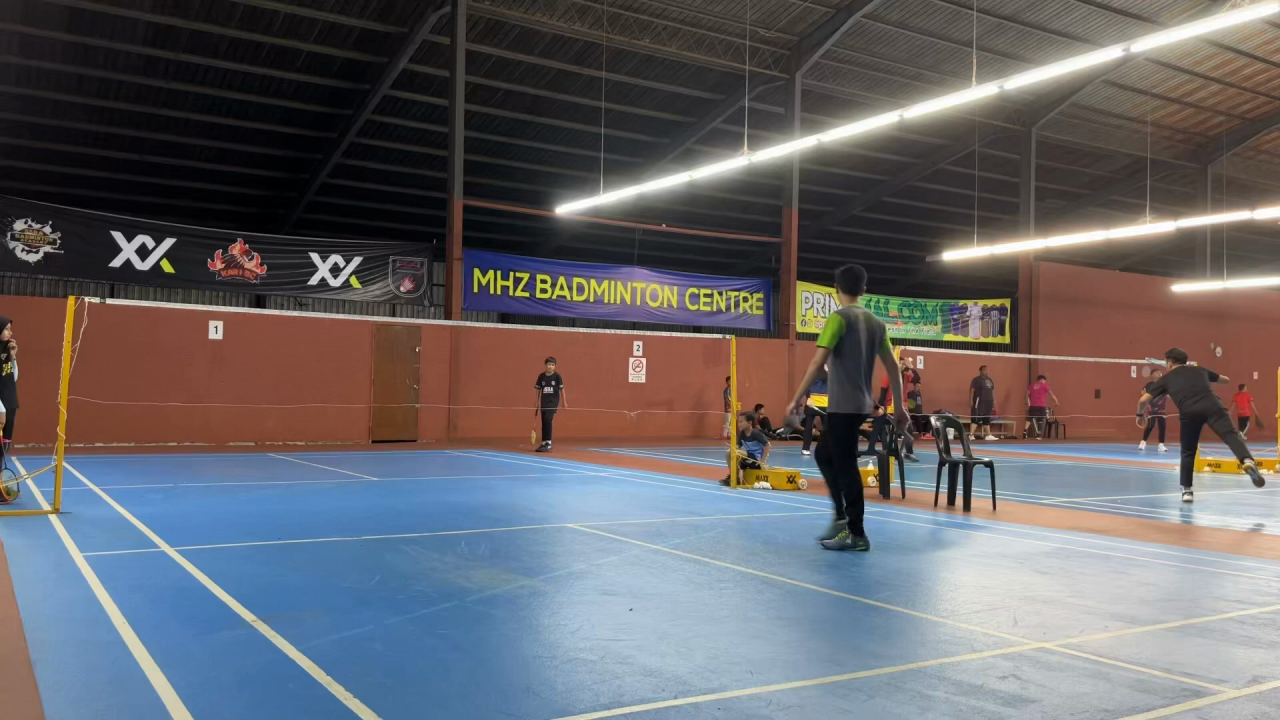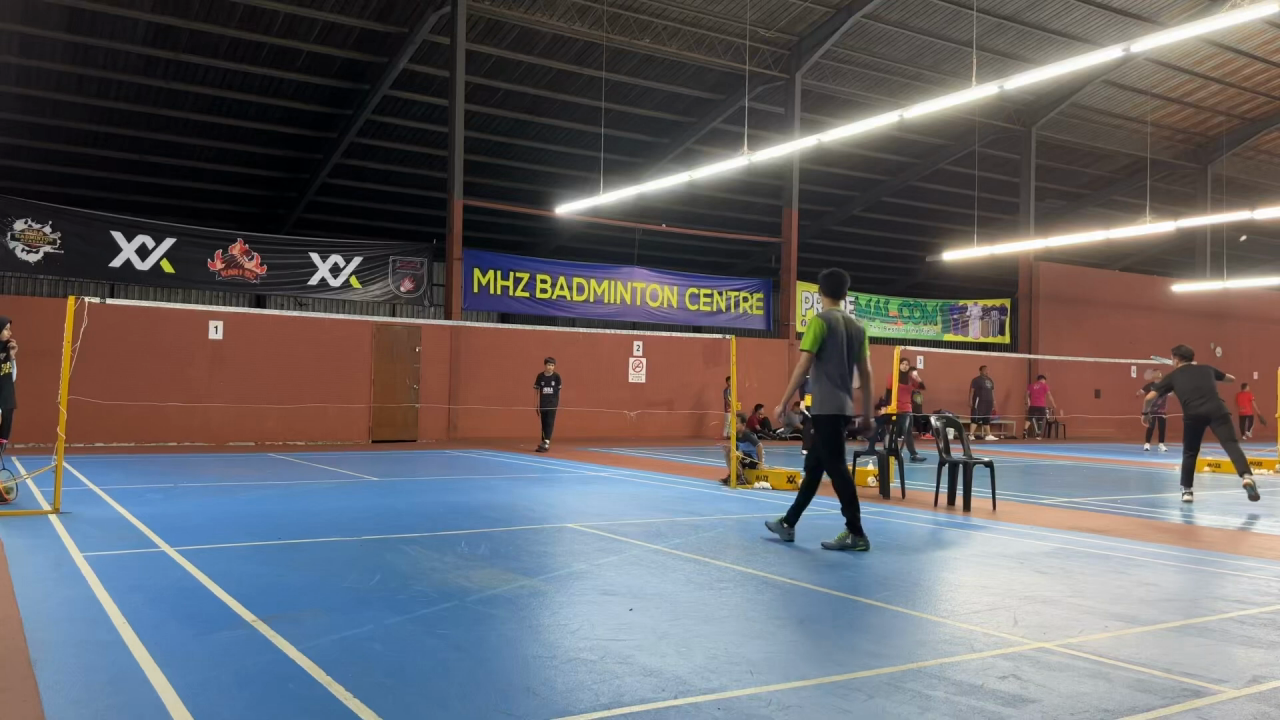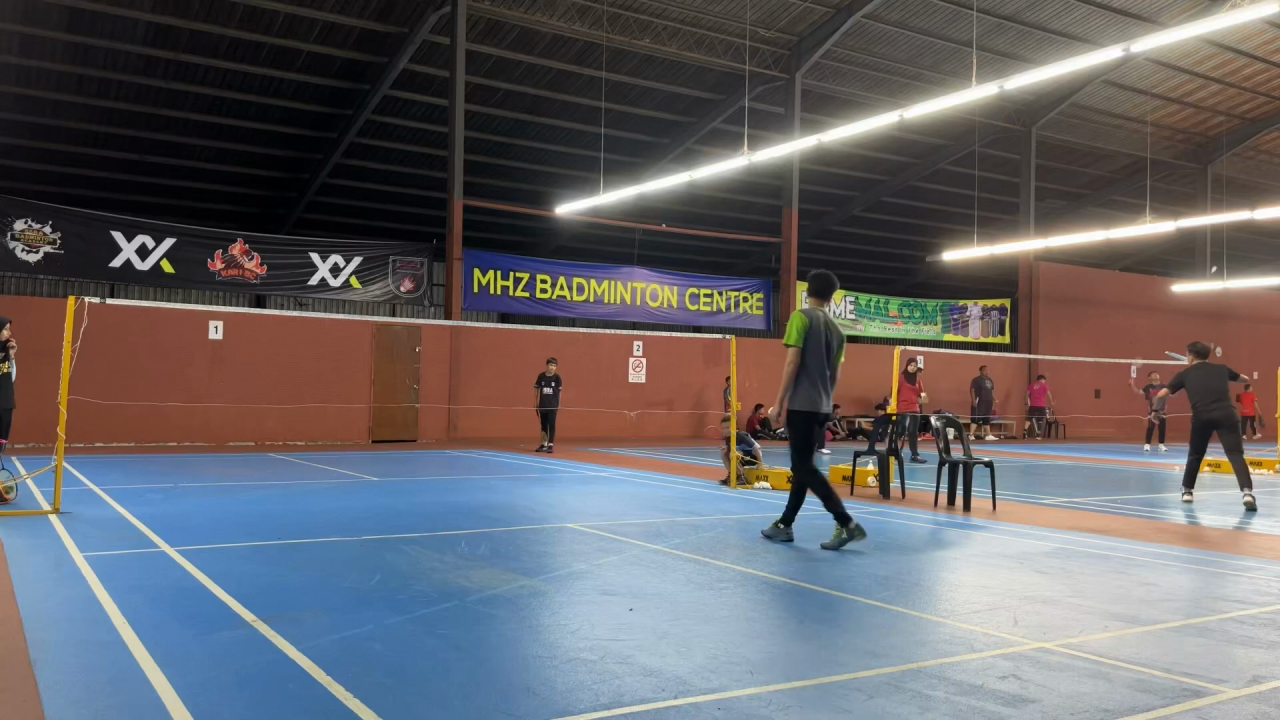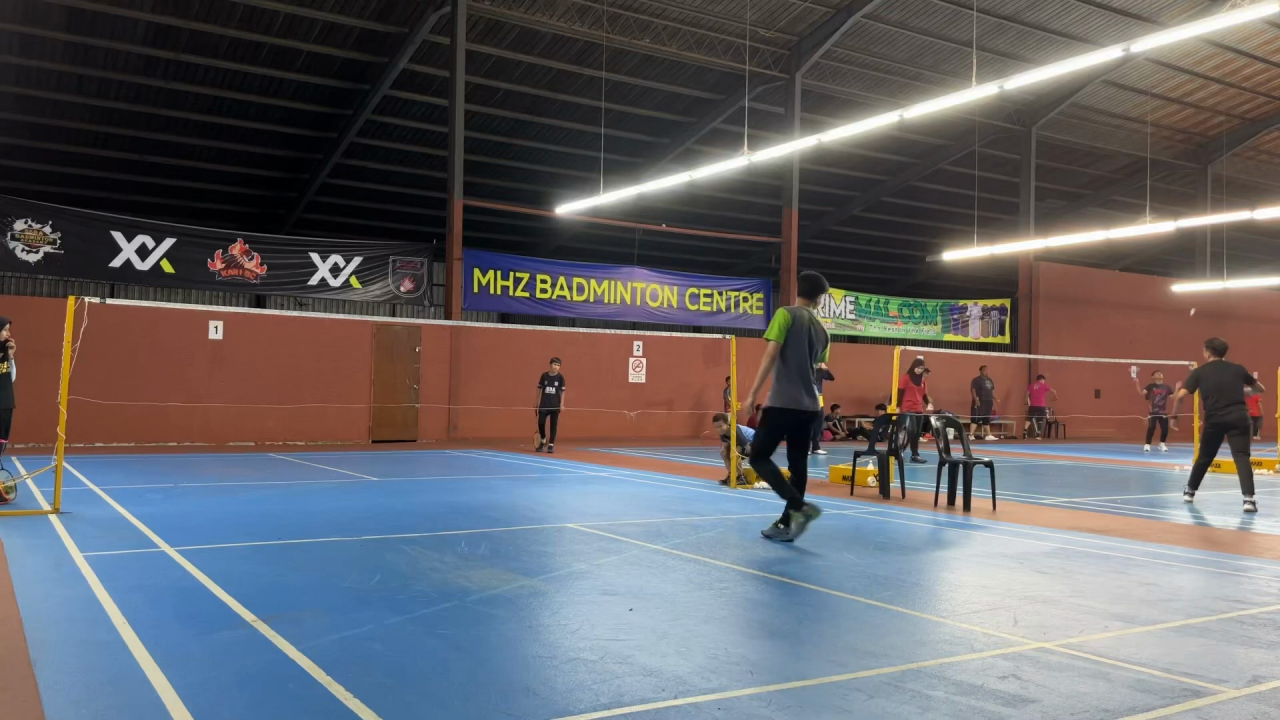
dt=0.2s
person 1, frame 1
left shoulder: (839, 318)
right shoulder: (876, 323)
left elbow: (818, 362)
right elbow: (892, 367)
left wrist: (797, 398)
right wrist: (899, 407)
left hip: (842, 407)
right hip: (860, 405)
left knee: (846, 468)
right knee: (825, 457)
left ankle: (856, 534)
right ankle: (842, 517)
person 1, frame 2
left shoulder: (820, 320)
right shoulder: (857, 326)
left elbow: (804, 366)
right elbow: (865, 373)
left wrist: (783, 402)
right wrist: (866, 412)
left hip: (827, 409)
right hip: (844, 408)
left knee: (836, 469)
right knee: (813, 466)
left ankle: (856, 534)
right ankle: (788, 523)
person 1, frame 3
left shoulder: (801, 317)
right shoulder: (836, 328)
left elbow: (792, 362)
left wrist: (778, 402)
left hip: (801, 406)
right hip: (821, 408)
left knee: (803, 468)
right knee: (803, 467)
left ankle: (847, 524)
right ankle: (784, 525)
person 1, frame 4
left shoulder: (786, 314)
right shoulder: (823, 329)
left elbow: (771, 356)
left wrist: (752, 394)
left hip: (783, 403)
right hip: (810, 406)
left knee: (758, 457)
right knee: (798, 466)
left ankle: (800, 508)
right ankle: (788, 523)
